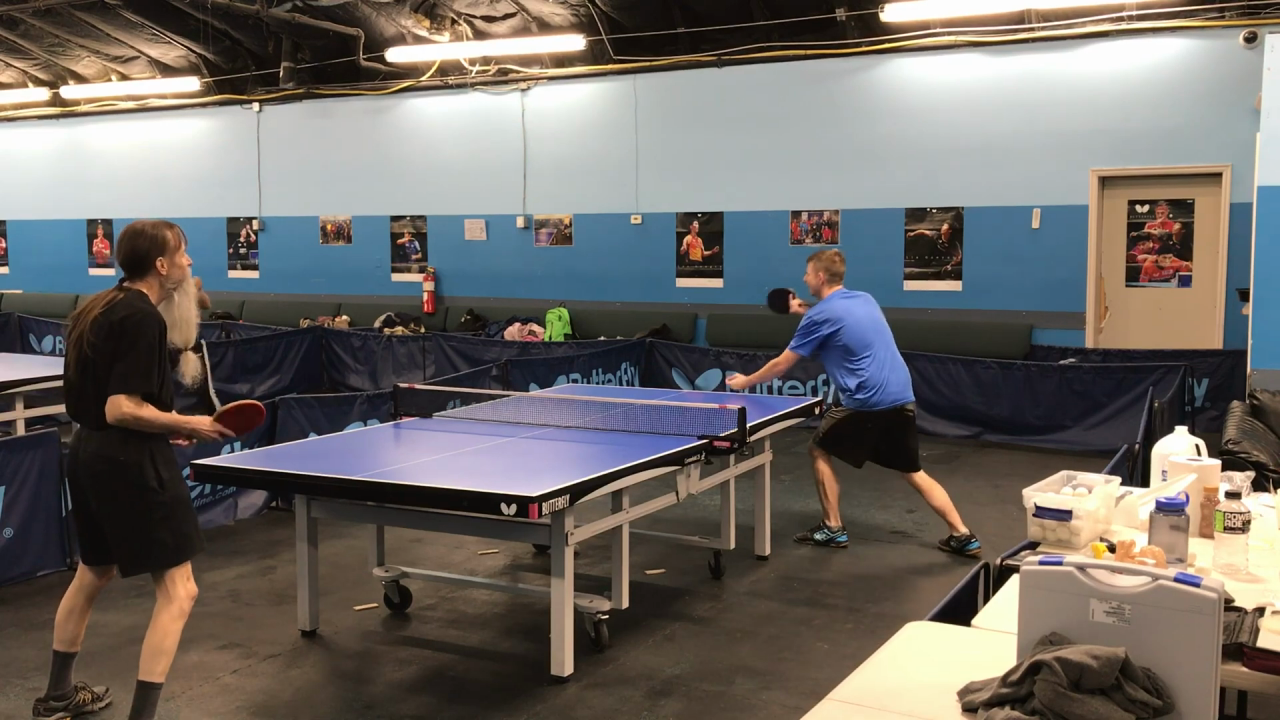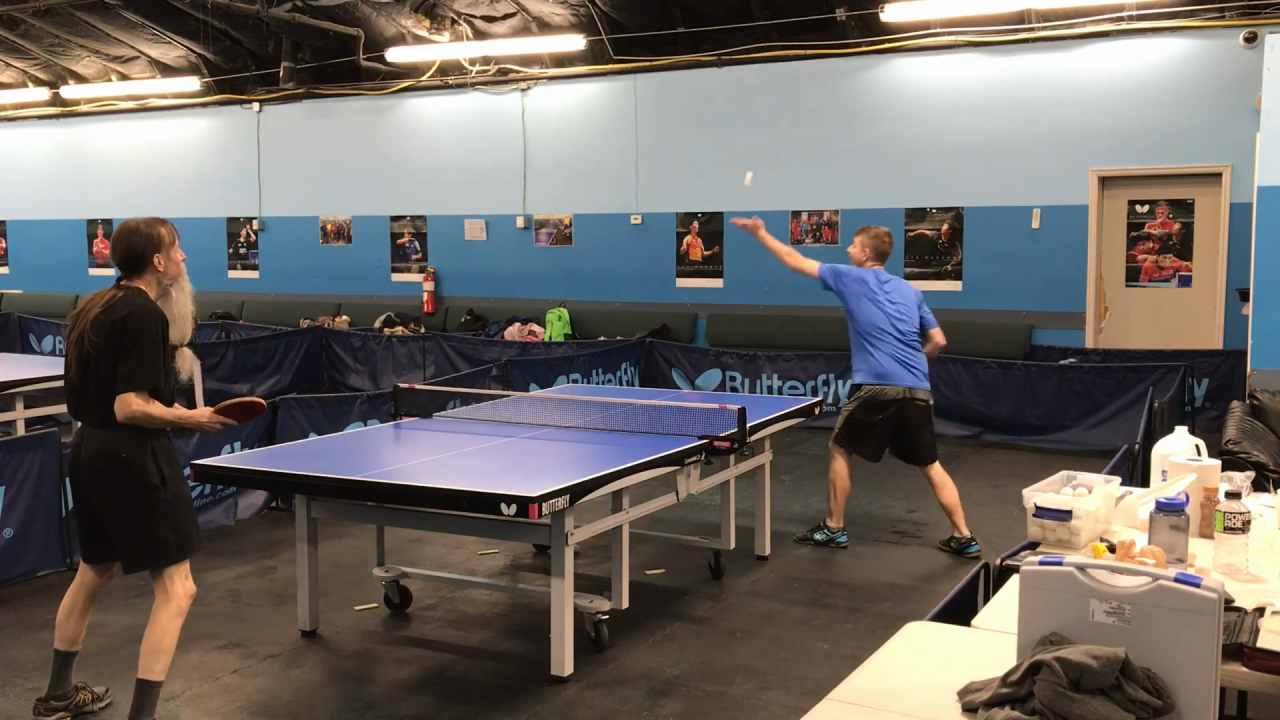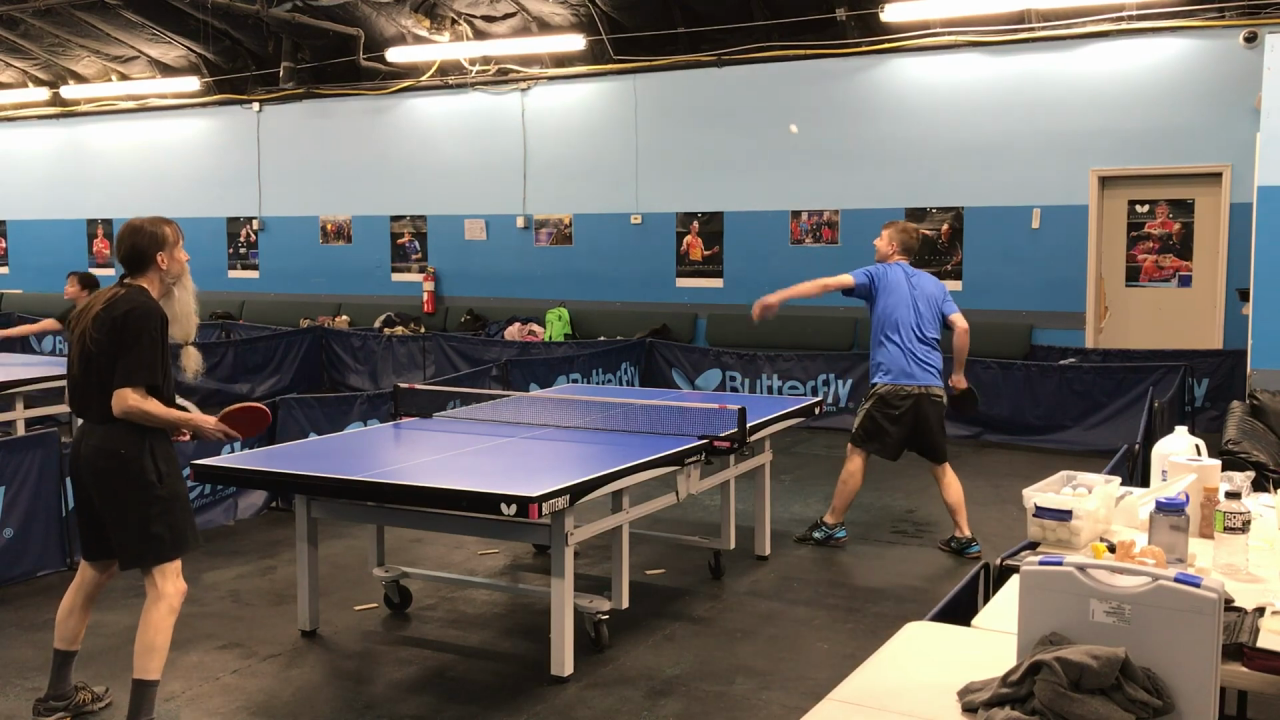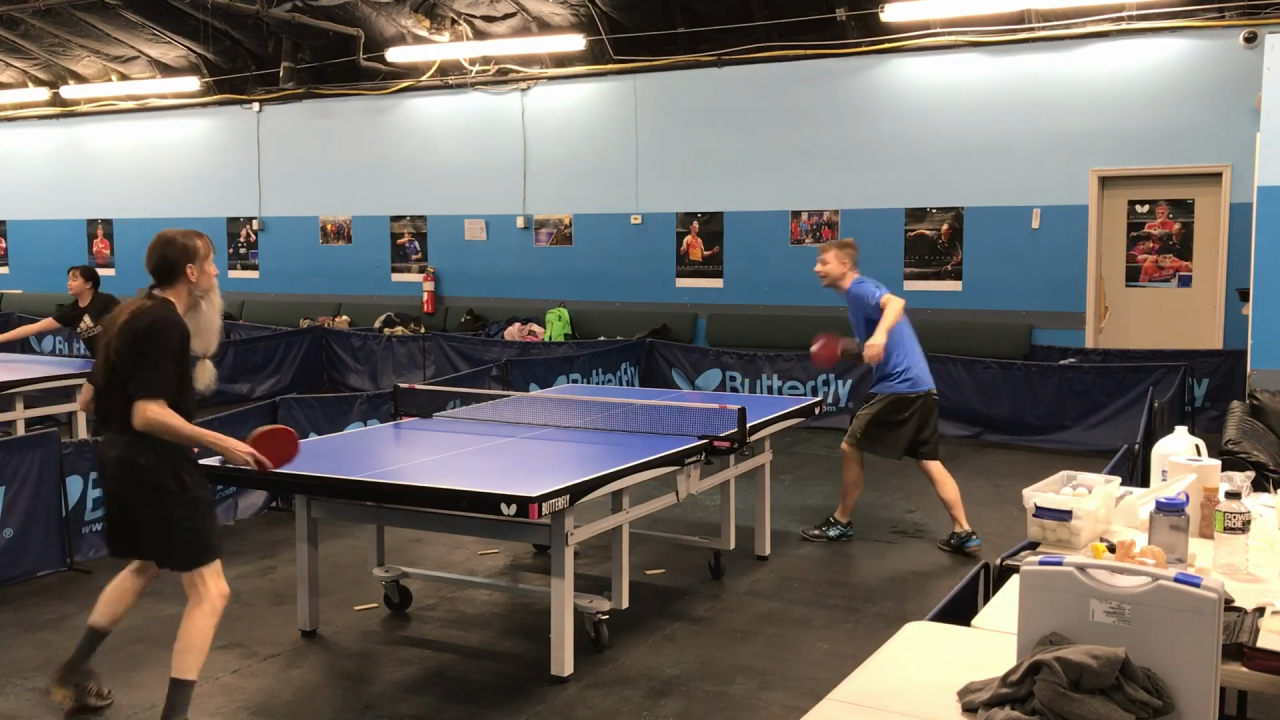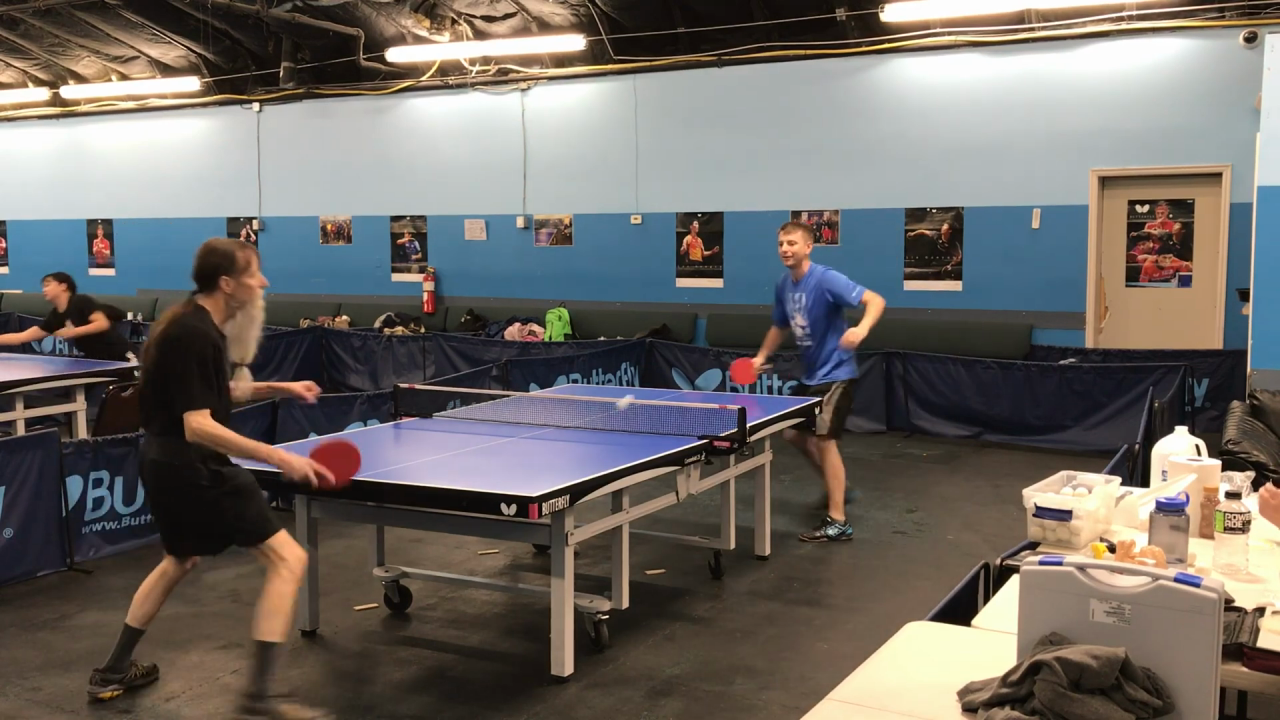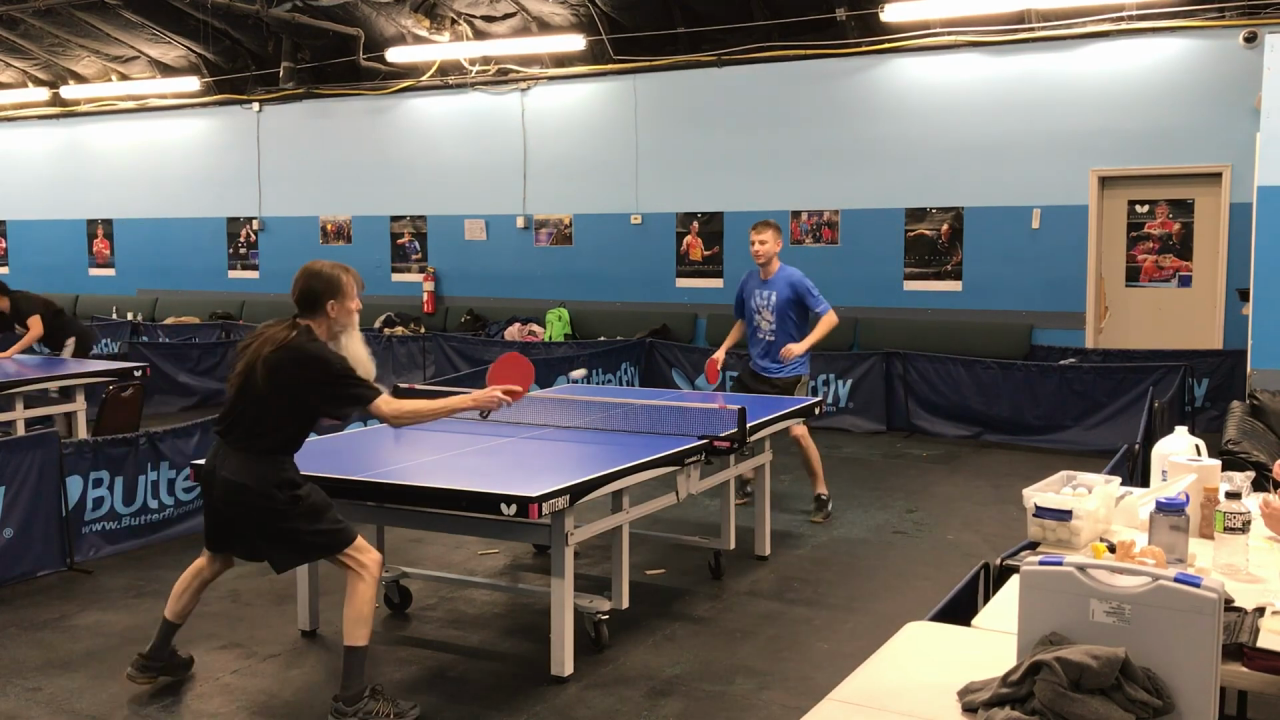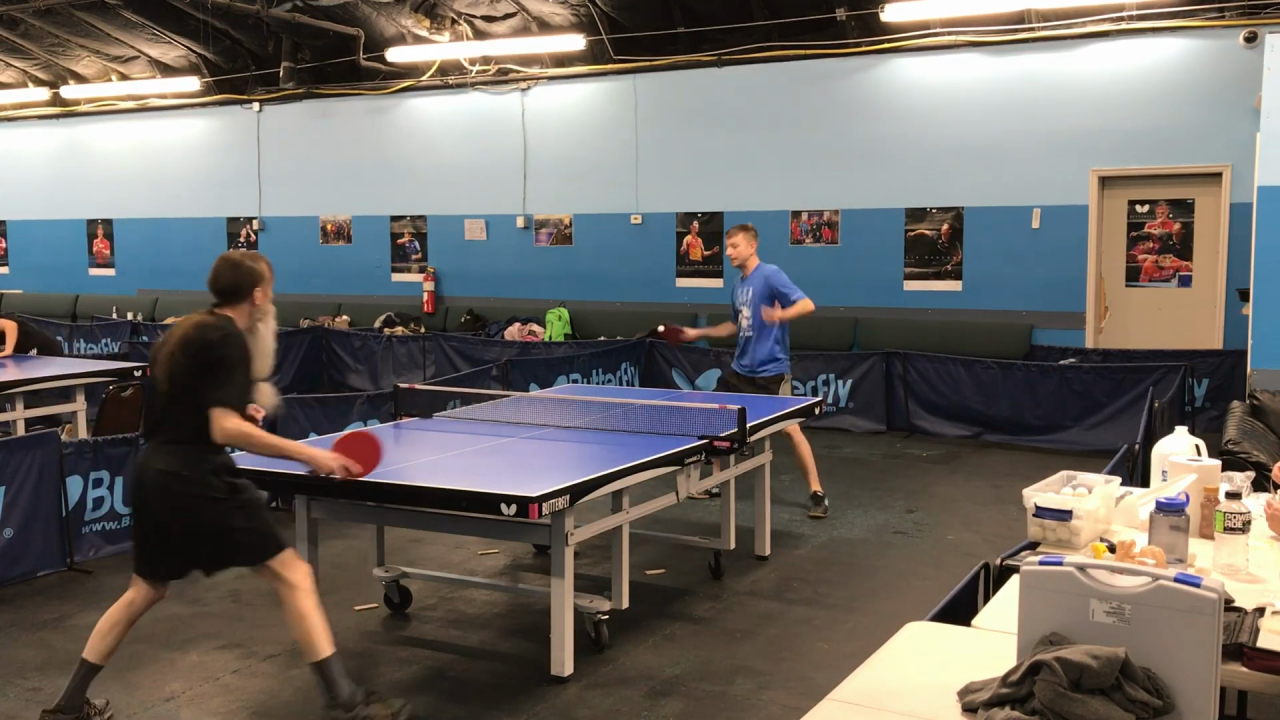
dt=0.4s
person 1, frame 1
left shoulder: (96, 309)
right shoulder: (142, 319)
left elbow: (82, 395)
right elbow: (122, 410)
right wrist: (190, 425)
left hip: (89, 454)
right hip: (130, 462)
left knee: (94, 572)
right knee: (178, 591)
person 1, frame 2
left shoulder: (95, 308)
right shoulder: (143, 316)
right elbow: (131, 409)
left wrist: (169, 410)
right wrist: (191, 418)
left hip: (91, 451)
right hip: (131, 458)
left knee: (94, 571)
right knee: (176, 589)
person 1, frame 3
left shoulder: (100, 305)
right shoulder: (144, 312)
right elbow: (128, 403)
left wrist: (167, 418)
right wrist: (193, 421)
left hip: (93, 447)
right hip: (131, 456)
left knee: (95, 570)
right knee: (167, 588)
person 1, frame 4
left shoulder: (132, 315)
right shoulder: (166, 326)
left elbow: (97, 398)
right elbow: (148, 416)
right wrist: (222, 444)
left hip: (121, 458)
right hip: (154, 465)
left knee: (146, 564)
right knee: (209, 592)
left ankle: (74, 675)
person 1, frame 5
left shoulder: (201, 324)
right shoulder: (195, 336)
right elbow: (198, 427)
left wrist: (280, 388)
right wrist: (278, 458)
left hip: (165, 462)
right hip: (193, 466)
left knee: (179, 561)
right knee: (287, 558)
left ankle: (114, 670)
person 1, frame 6
left shoulder: (267, 336)
right shoulder: (315, 359)
left elbow: (240, 400)
right elbow: (392, 411)
right wrist: (477, 400)
left hip: (221, 470)
right hip: (264, 482)
left knee: (215, 559)
right knee: (365, 564)
left ankle: (156, 656)
person 1, frame 7
left shoulder: (183, 331)
right shoulder: (230, 341)
right elbow: (225, 430)
right wrist: (312, 454)
left hip: (153, 474)
right hip: (199, 480)
left knee: (145, 590)
right knee: (293, 576)
person 2, frame 1
left shoulder: (821, 315)
right shoulder: (865, 300)
left elbow: (783, 364)
left wrist: (746, 381)
left hip: (866, 402)
right hip: (903, 398)
left knee: (820, 451)
right knee: (914, 473)
left ankle: (833, 528)
right ankle: (963, 535)
person 2, frame 2
left shoulder: (851, 278)
right shoulder: (911, 291)
left elbow: (797, 261)
right elbow: (938, 341)
left wrist: (761, 235)
left hip: (876, 387)
right hip: (916, 390)
left knee: (839, 451)
right knee: (930, 466)
left ankle: (834, 528)
right ankle: (963, 537)
person 2, frame 3
left shoulder: (877, 274)
right shoulder: (935, 285)
left elbow: (828, 284)
right elbow: (961, 327)
left wrist: (775, 298)
right wrist: (958, 371)
left hip: (891, 384)
right hip: (930, 386)
left knee: (856, 453)
right knee: (939, 464)
left ankle: (832, 525)
right ankle: (964, 538)
person 2, frame 4
left shoulder: (861, 290)
right shoulder: (853, 295)
left elbow: (894, 304)
left wrist: (878, 337)
right wrist: (850, 345)
left hip: (897, 387)
right hip: (921, 388)
left knee: (851, 449)
right knee: (929, 461)
left ankle: (841, 522)
right ankle: (963, 532)
person 2, frame 5
left shoulder: (828, 279)
right shoulder: (783, 285)
left elbow: (876, 301)
right elbow: (779, 327)
left wrist: (862, 328)
right wrist: (761, 357)
left hip: (835, 375)
right hip: (812, 376)
left knee: (825, 442)
right knee: (794, 435)
left ankle: (837, 521)
right ankle: (836, 491)
person 2, frame 6
left shoulder: (794, 279)
right shoulder: (747, 281)
left elbow: (830, 317)
left wrist: (803, 345)
right wrist: (723, 349)
left hip: (789, 372)
right hip: (756, 369)
left knee: (798, 433)
left ankle: (821, 494)
right ankle: (747, 481)
person 2, frame 7
left shoulder: (769, 275)
right shoulder: (739, 283)
left elbow: (808, 305)
left wrist: (782, 316)
right wrist: (701, 332)
left hip: (772, 371)
right hip: (741, 369)
left knee: (789, 429)
left ankle: (817, 493)
right ankle: (715, 482)
